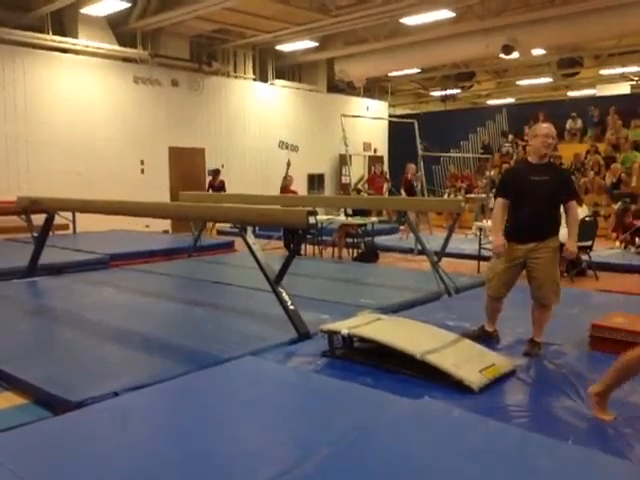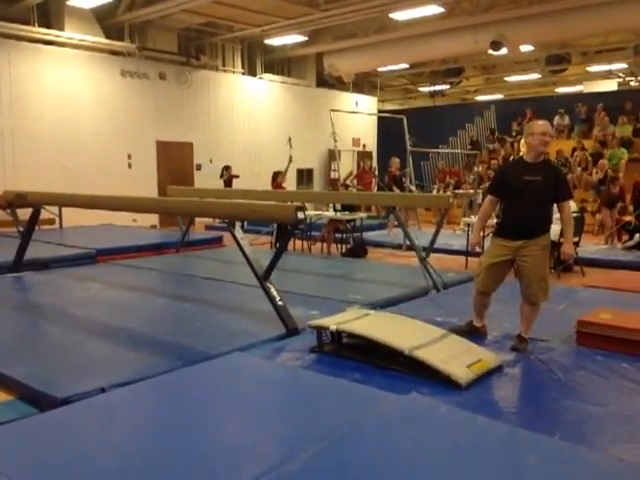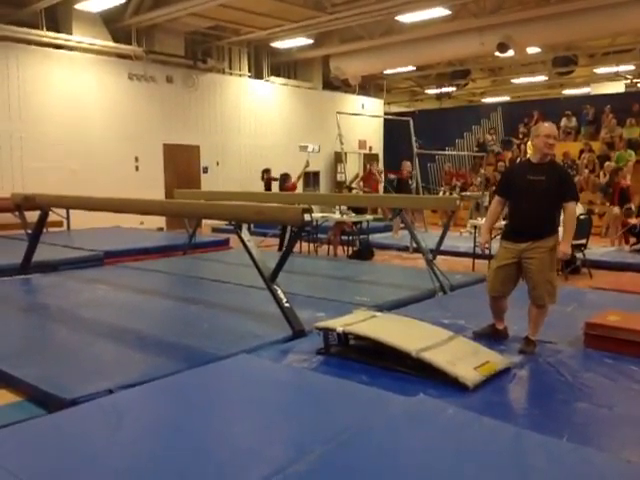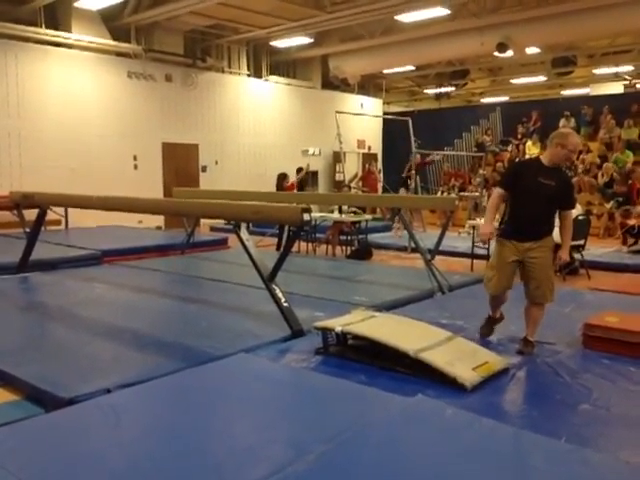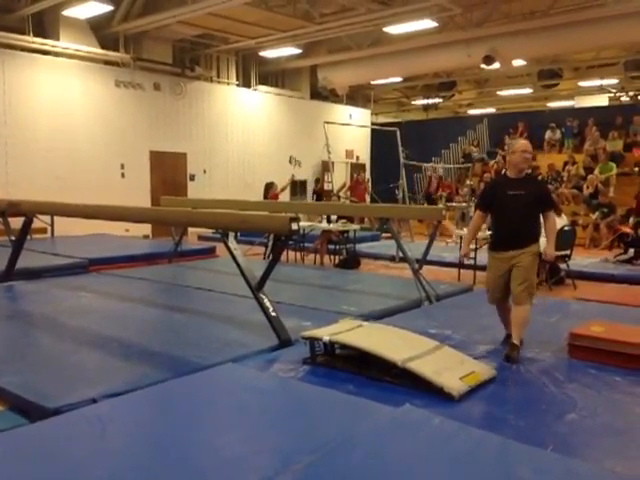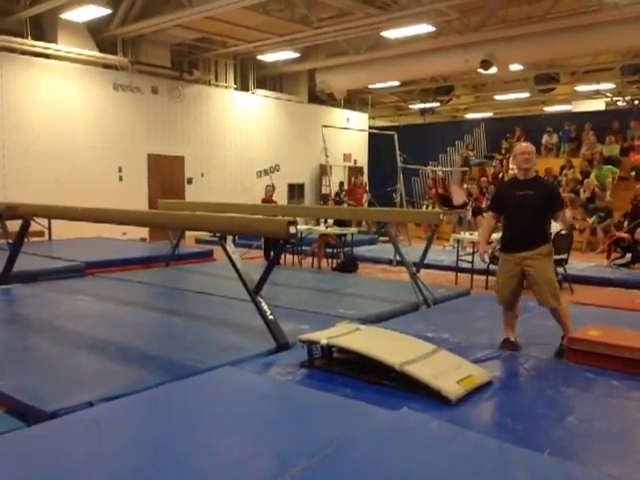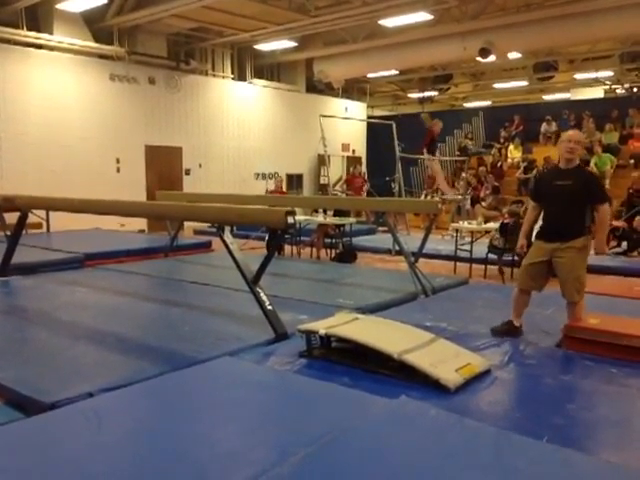
dt=0.7s
person 1, frame 1
left shoulder: (560, 175)
right shoulder: (513, 173)
left elbow: (571, 208)
right elbow: (500, 205)
left wrist: (572, 240)
right wrist: (496, 234)
left hip: (546, 245)
right hip: (513, 242)
left knee: (544, 295)
right knee: (495, 288)
left ankle: (536, 339)
right ankle: (489, 329)
person 1, frame 2
left shoulder: (554, 173)
right shoulder: (508, 170)
left elbow: (564, 208)
right elbow: (491, 202)
left wrist: (568, 241)
right wrist: (477, 231)
left hip: (536, 242)
right hip: (503, 238)
left knee: (533, 292)
right knee: (483, 283)
left ankle: (523, 335)
right ankle: (478, 324)
person 1, frame 3
left shoulder: (560, 174)
right shoulder: (514, 171)
left elbow: (570, 209)
right elbow: (498, 203)
left wrist: (566, 242)
right wrist: (486, 231)
left hip: (542, 244)
right hip: (510, 241)
left knee: (540, 295)
right knee: (496, 288)
left ankle: (531, 338)
right ankle: (498, 327)
person 1, frame 4
left shoulder: (563, 181)
right shoulder: (521, 168)
left elbow: (566, 216)
right elbow: (498, 195)
left wrist: (565, 248)
right wrist: (488, 222)
left hip: (540, 244)
right hip: (509, 239)
left knee: (538, 294)
right knee: (496, 286)
left ankle: (529, 338)
right ankle: (494, 314)
person 1, frame 5
left shoulder: (538, 186)
right shoulder: (494, 186)
left elbow: (549, 216)
right elbow: (480, 216)
left wrist: (550, 245)
right wrist: (467, 243)
left hip: (526, 250)
right hip: (498, 250)
left knee: (521, 297)
right knee: (498, 297)
left ankle: (515, 344)
right ankle: (509, 333)
person 1, frame 6
left shoulder: (546, 187)
right shoulder: (504, 189)
left elbow: (559, 215)
right elbow: (492, 217)
left wrist: (565, 220)
right wrist: (483, 242)
left hip: (538, 251)
right hip: (509, 252)
left knee: (551, 297)
right knee: (507, 298)
left ankle: (568, 337)
right ankle: (510, 337)
person 1, frame 7
left shoulder: (588, 178)
right shoulder: (545, 177)
left elbow: (602, 210)
right elbow: (534, 208)
left wrist: (600, 240)
right wrist: (523, 236)
left hip: (573, 244)
right hip: (544, 240)
left knee: (573, 292)
right knee: (524, 281)
right ankle: (514, 323)
